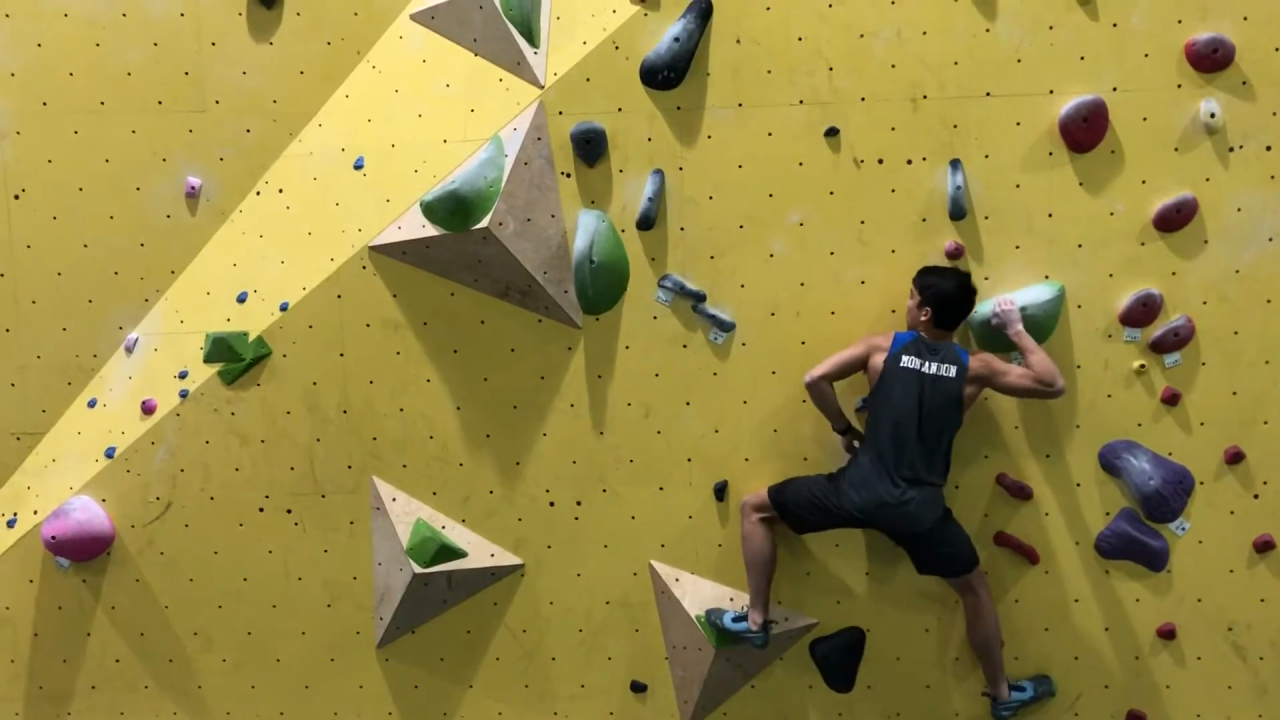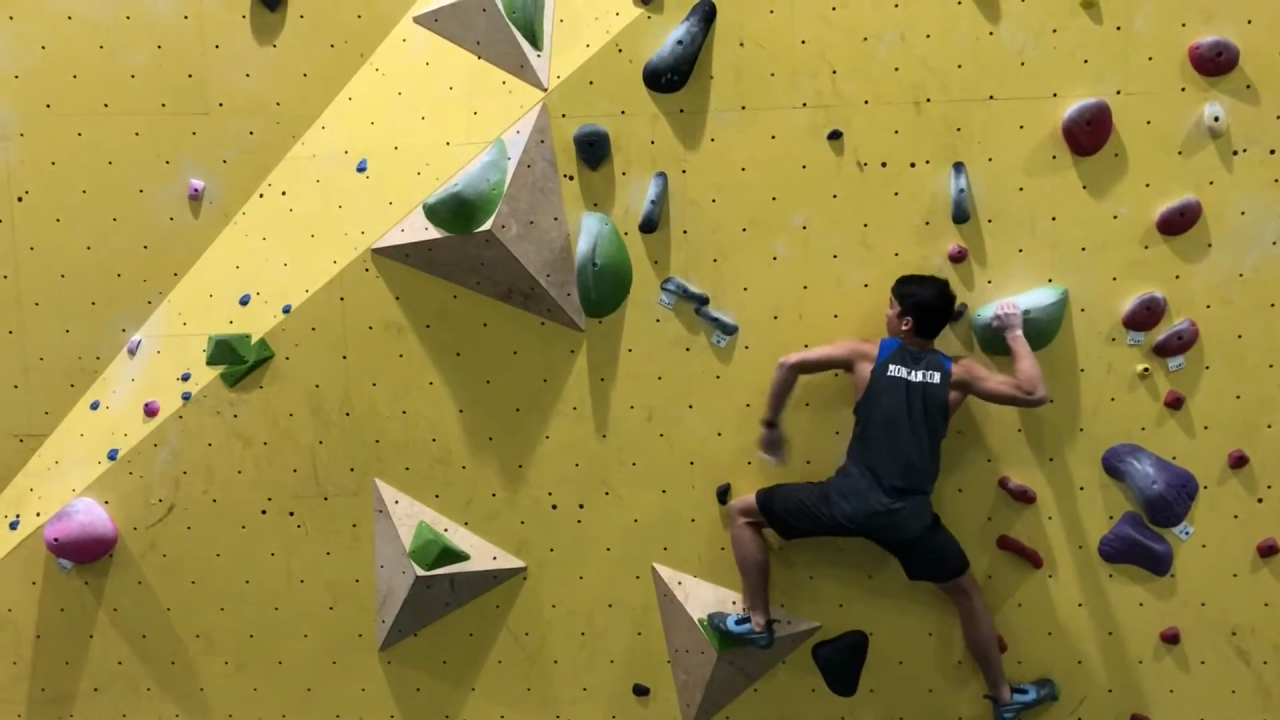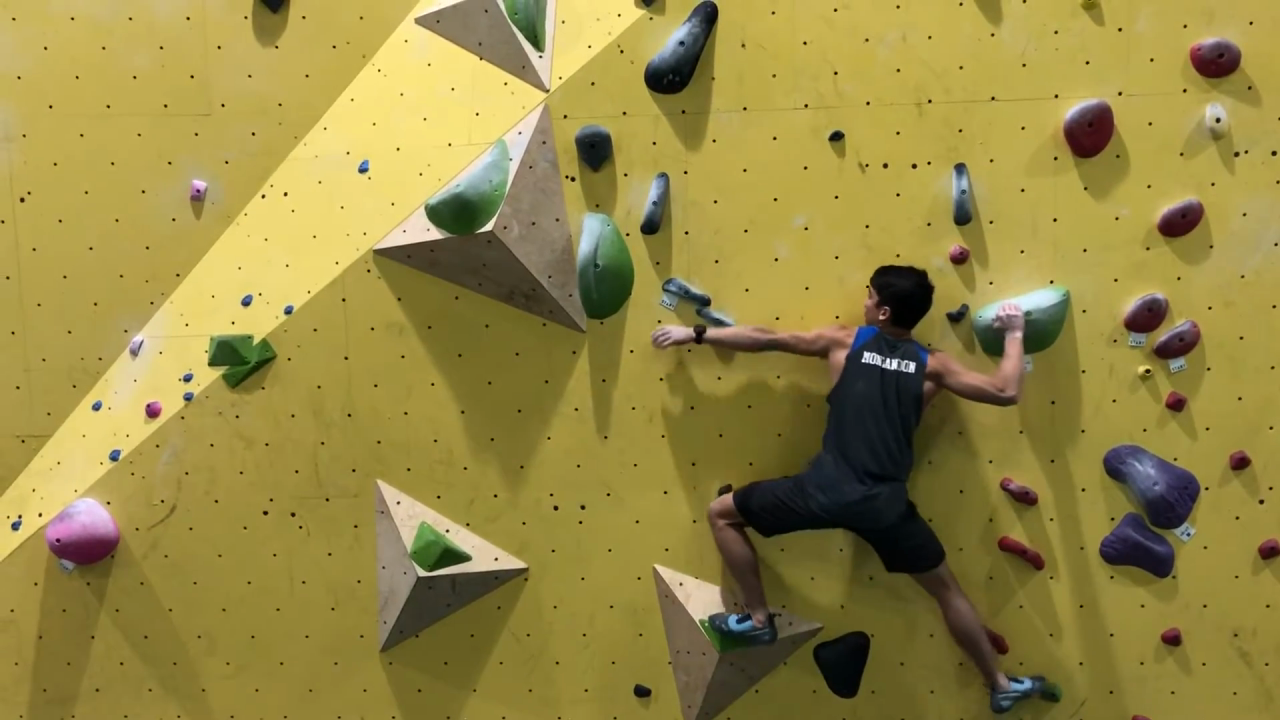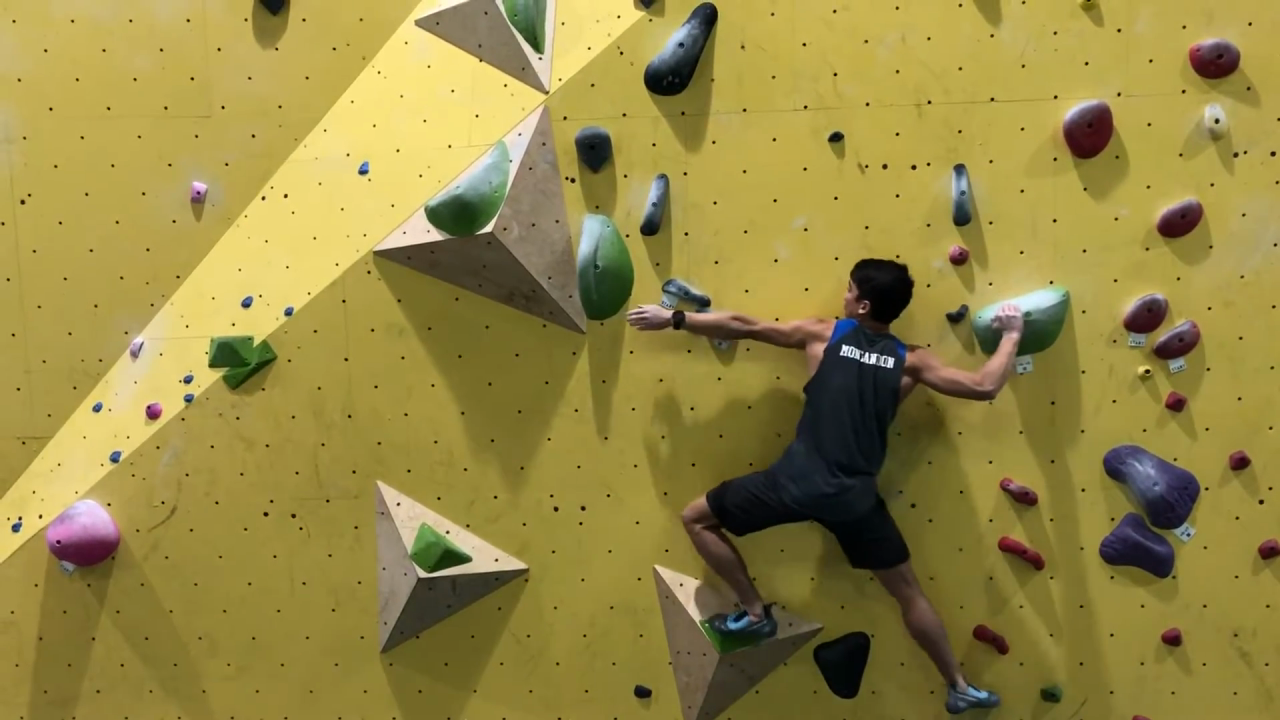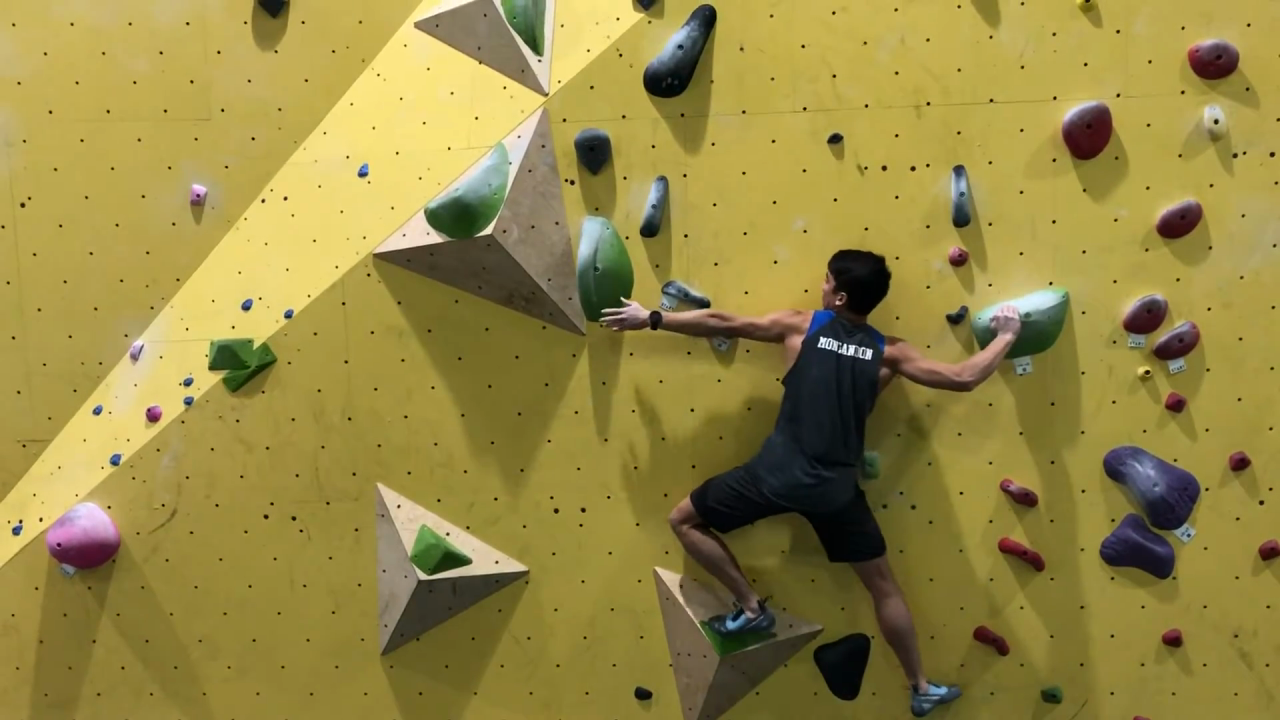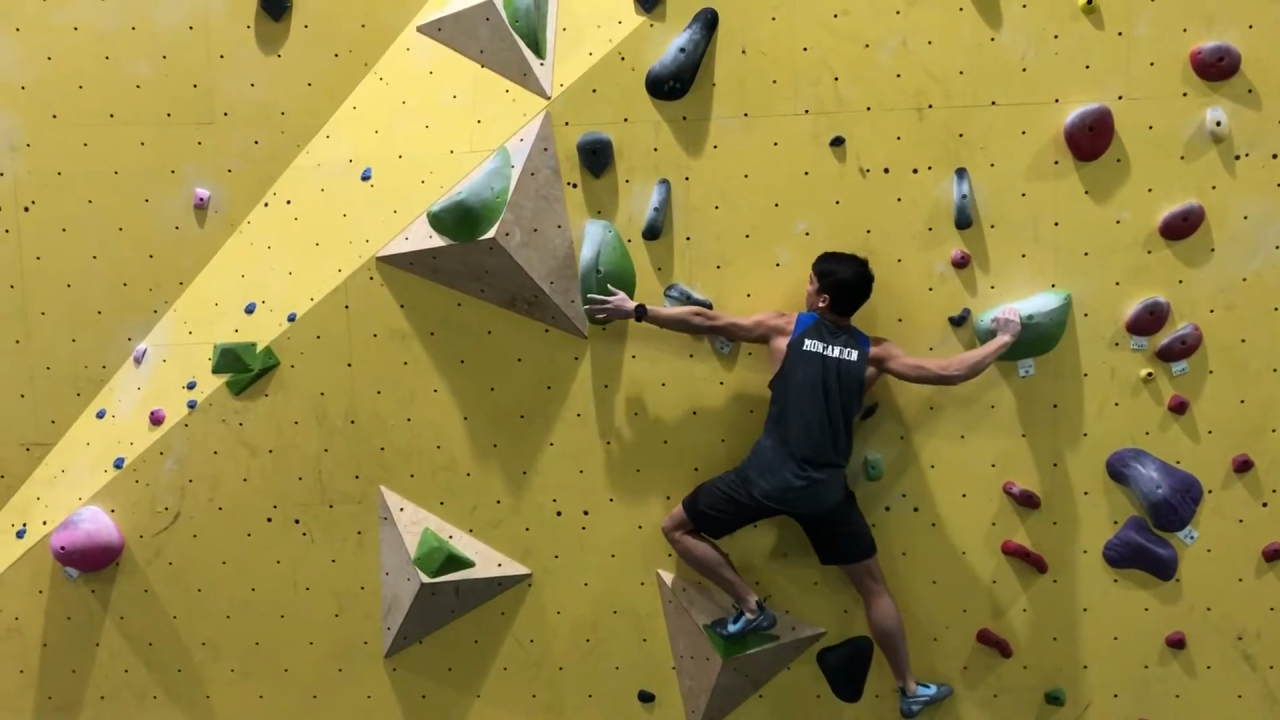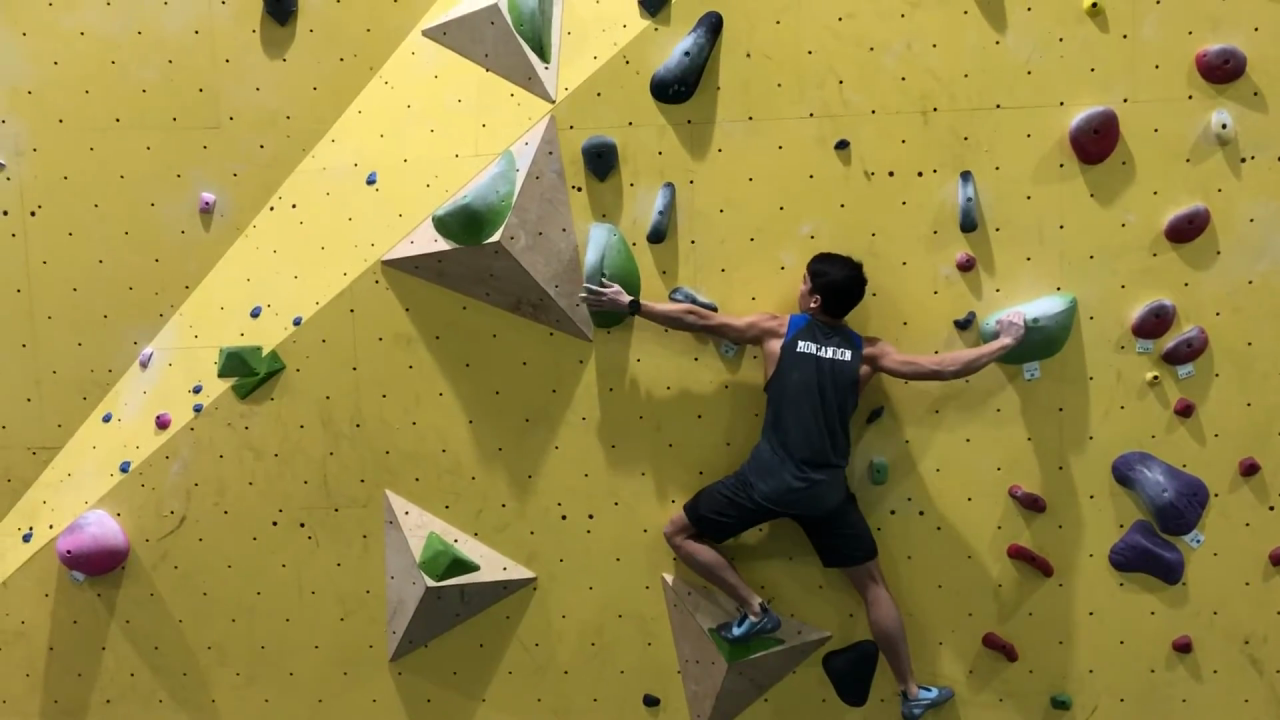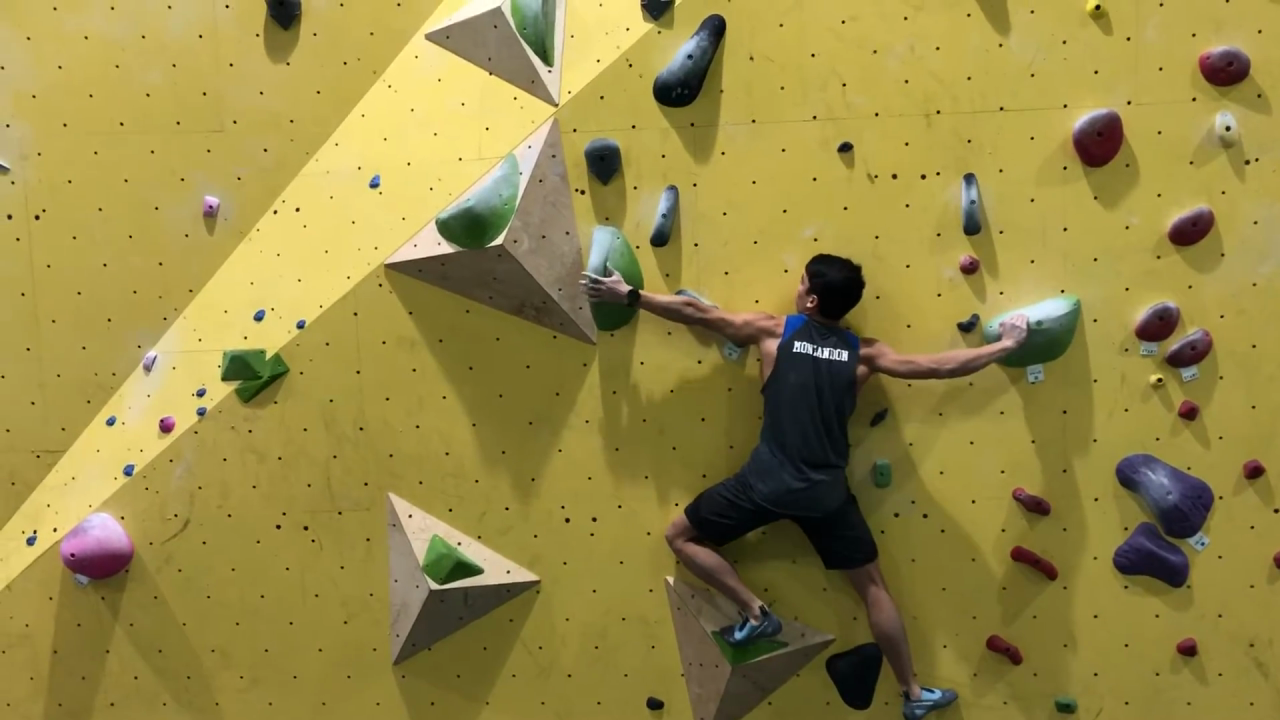
dt=0.3s
person 1, frame 1
left shoulder: (881, 346)
right shoulder: (974, 367)
left elbow: (815, 378)
right elbow: (1052, 385)
left wrist: (846, 431)
right wrist: (1016, 329)
left hip: (862, 489)
right hip: (920, 506)
left knee: (754, 508)
right knee: (975, 591)
left ankle: (754, 619)
person 1, frame 2
left shoulder: (866, 354)
right shoulder: (958, 373)
left elbow: (790, 363)
right elbow: (1034, 393)
left wrist: (770, 425)
right wrist: (1015, 334)
left hip: (849, 498)
right hip: (908, 514)
left knee: (742, 512)
right knee: (968, 596)
left ankle: (756, 621)
person 1, frame 3
left shoulder: (844, 342)
right shoulder: (932, 365)
left elbow: (764, 339)
right elbow: (1005, 392)
left wrist: (694, 334)
right wrist: (1013, 334)
left hip: (826, 489)
right hip: (884, 503)
left knee: (722, 514)
right knee: (948, 591)
left ankle: (755, 618)
right ankle: (1000, 685)
person 1, frame 4
left shoulder: (822, 333)
right shoulder: (911, 361)
left elbow: (742, 326)
right elbow: (984, 387)
left wrist: (672, 318)
right wrist: (1011, 336)
left hip: (796, 481)
right hip: (855, 496)
left knee: (696, 518)
right knee: (909, 591)
left ankle: (754, 613)
right ankle: (958, 687)
person 1, frame 5
left shoulder: (801, 326)
right shoulder: (888, 352)
left elbow: (719, 322)
right elbow: (963, 378)
left wrist: (649, 318)
right wrist: (1005, 337)
left hip: (776, 473)
right hip: (835, 488)
left knee: (683, 520)
right knee: (884, 587)
left ankle: (751, 608)
person 1, frame 6
left shoulder: (785, 327)
right shoulder: (874, 352)
left elbow: (705, 321)
right elbow: (949, 372)
left wrist: (636, 311)
right wrist: (1002, 338)
left hip: (765, 476)
right hip: (825, 489)
left knee: (676, 527)
right knee: (873, 586)
left ankle: (750, 608)
person 1, frame 7
left shoulder: (777, 330)
right shoulder: (866, 352)
left elbow: (698, 319)
right elbow: (942, 368)
left wrist: (629, 305)
right wrist: (1003, 342)
left hip: (765, 479)
right hip: (826, 490)
left knee: (678, 533)
right knee: (874, 588)
left ankle: (754, 610)
person 1, frame 8
left shoulder: (773, 330)
right shoulder: (863, 352)
left elbow: (694, 311)
right elbow: (939, 366)
left wrist: (627, 295)
right wrist: (1005, 344)
left hip: (766, 482)
right hip: (825, 492)
left knee: (680, 537)
right knee: (874, 589)
left ankle: (755, 613)
